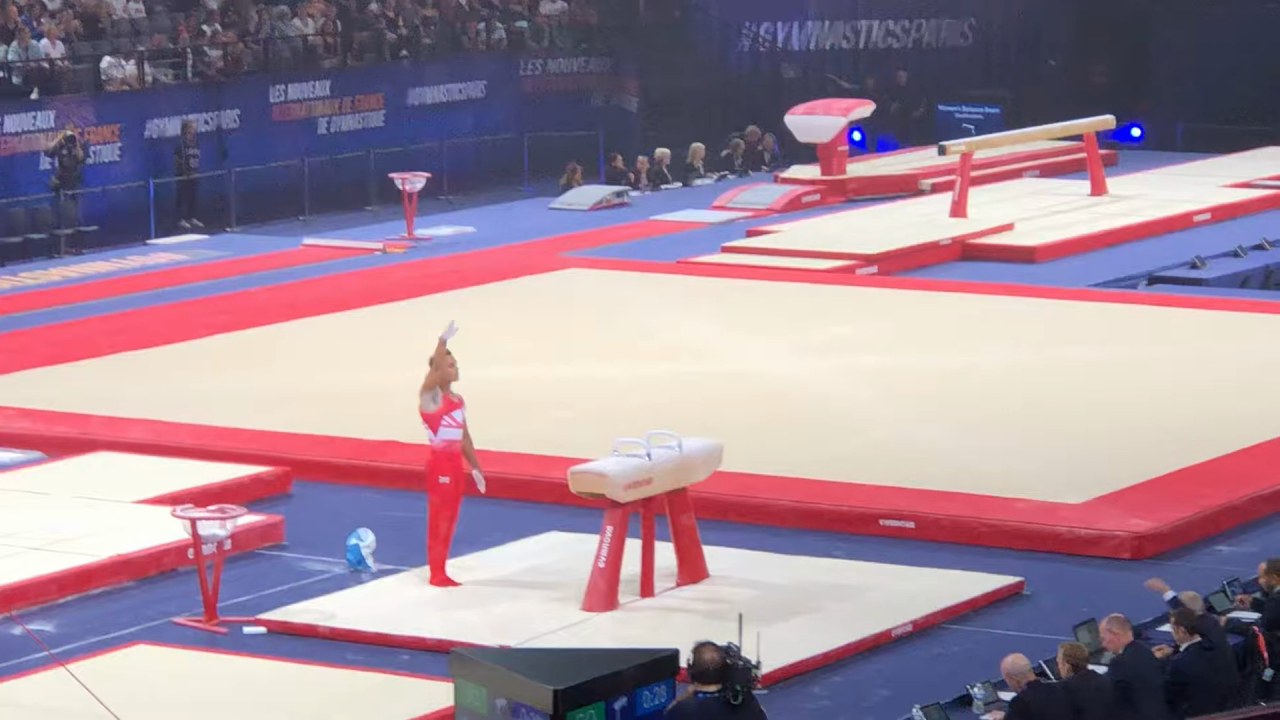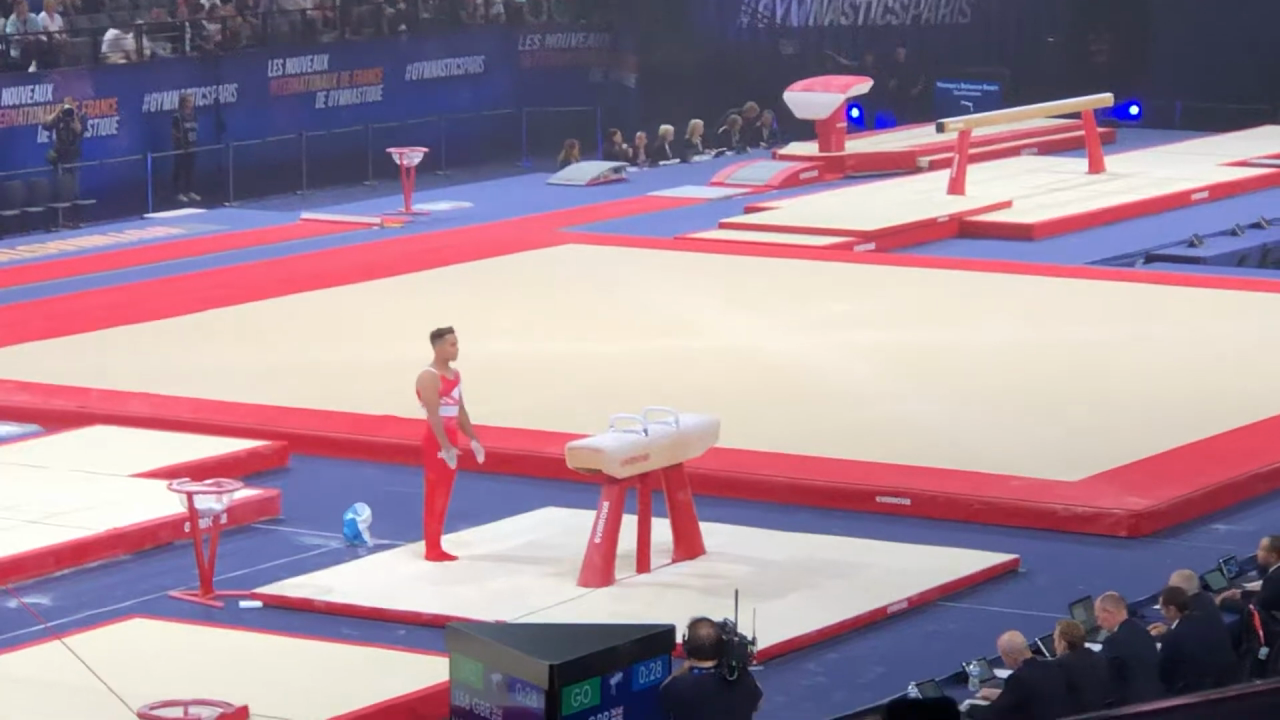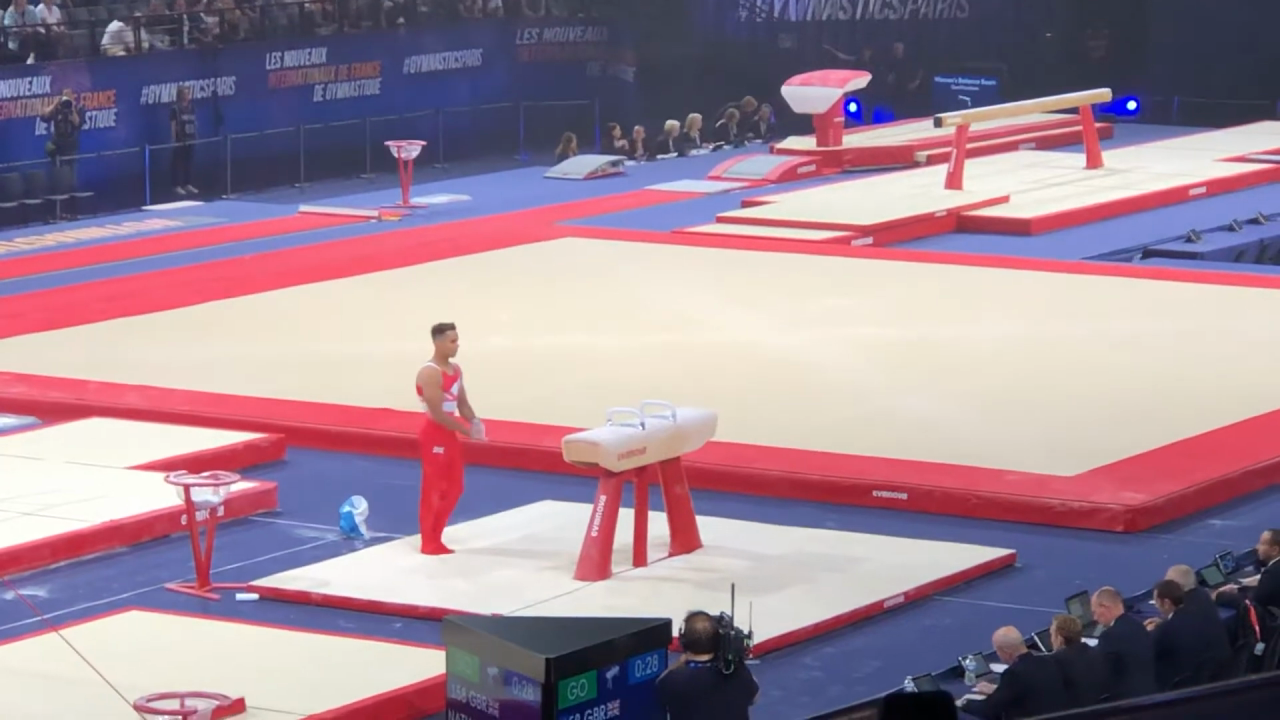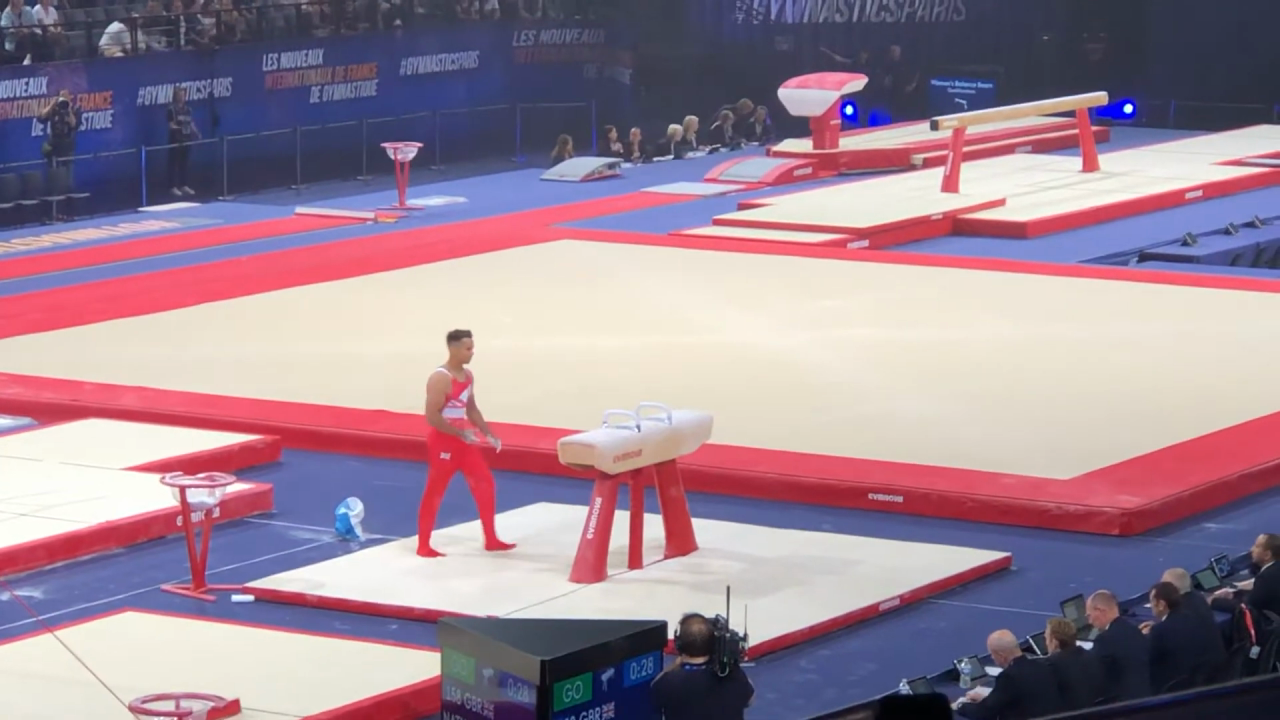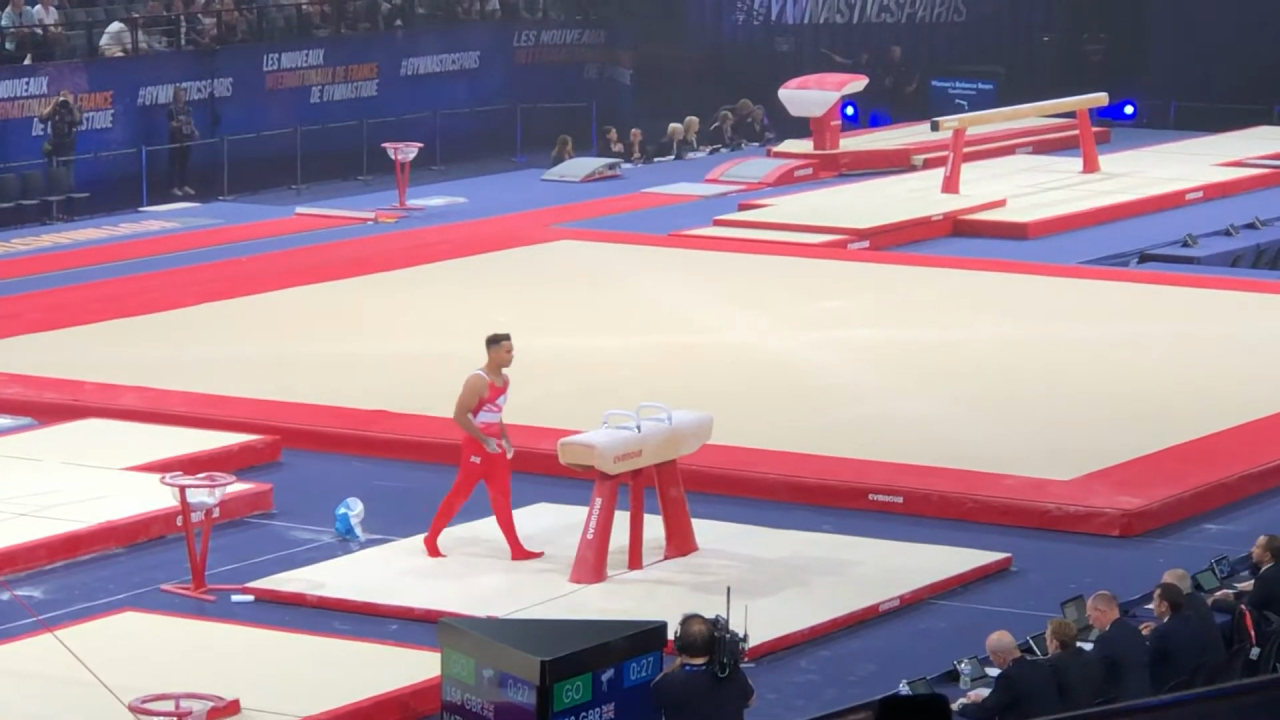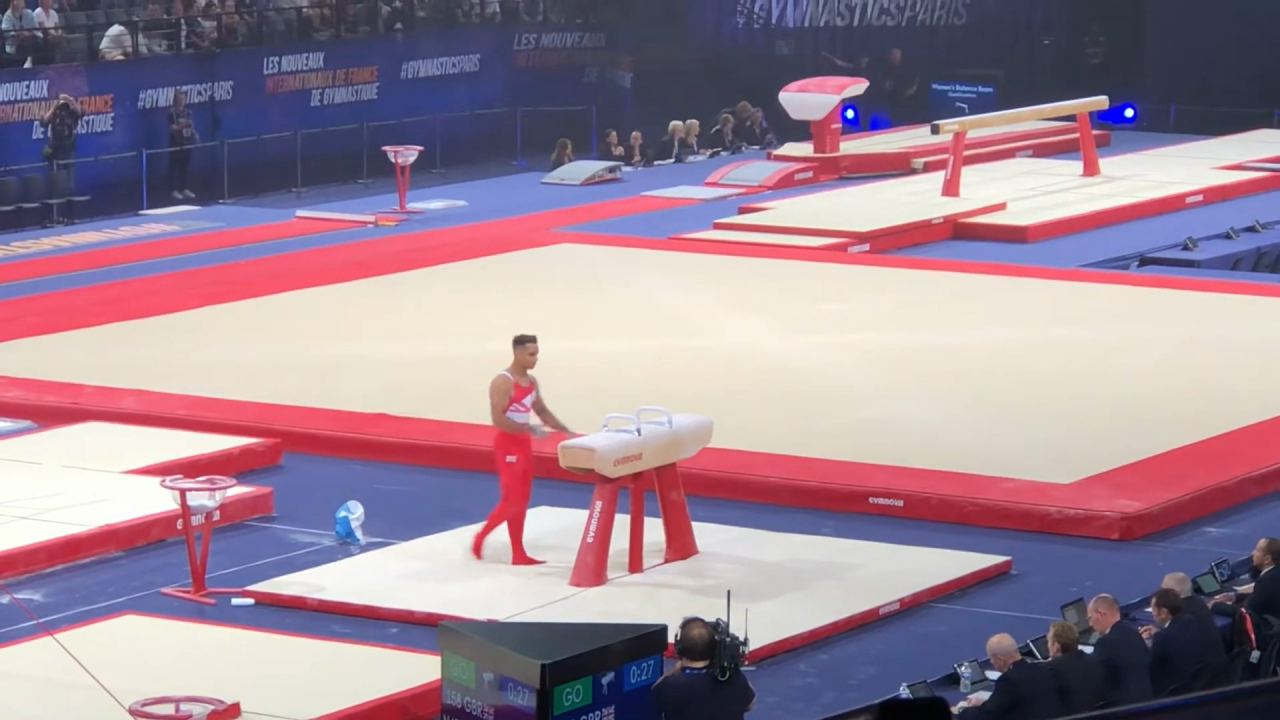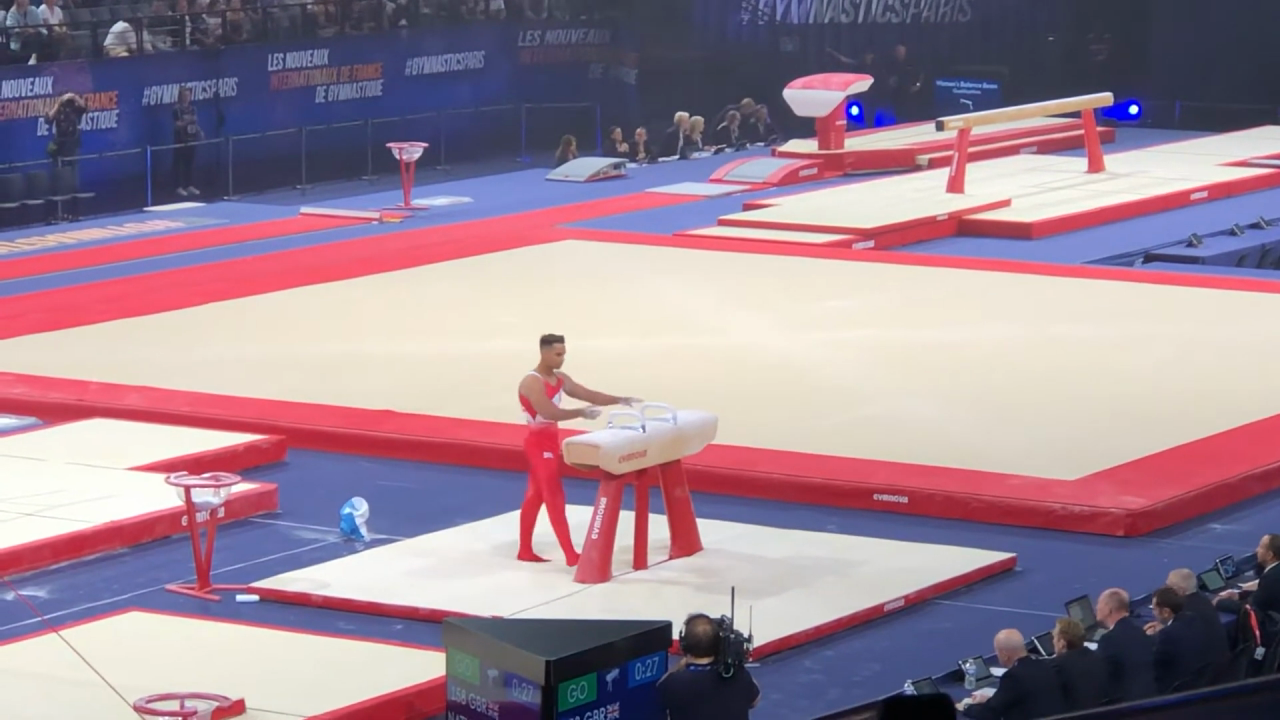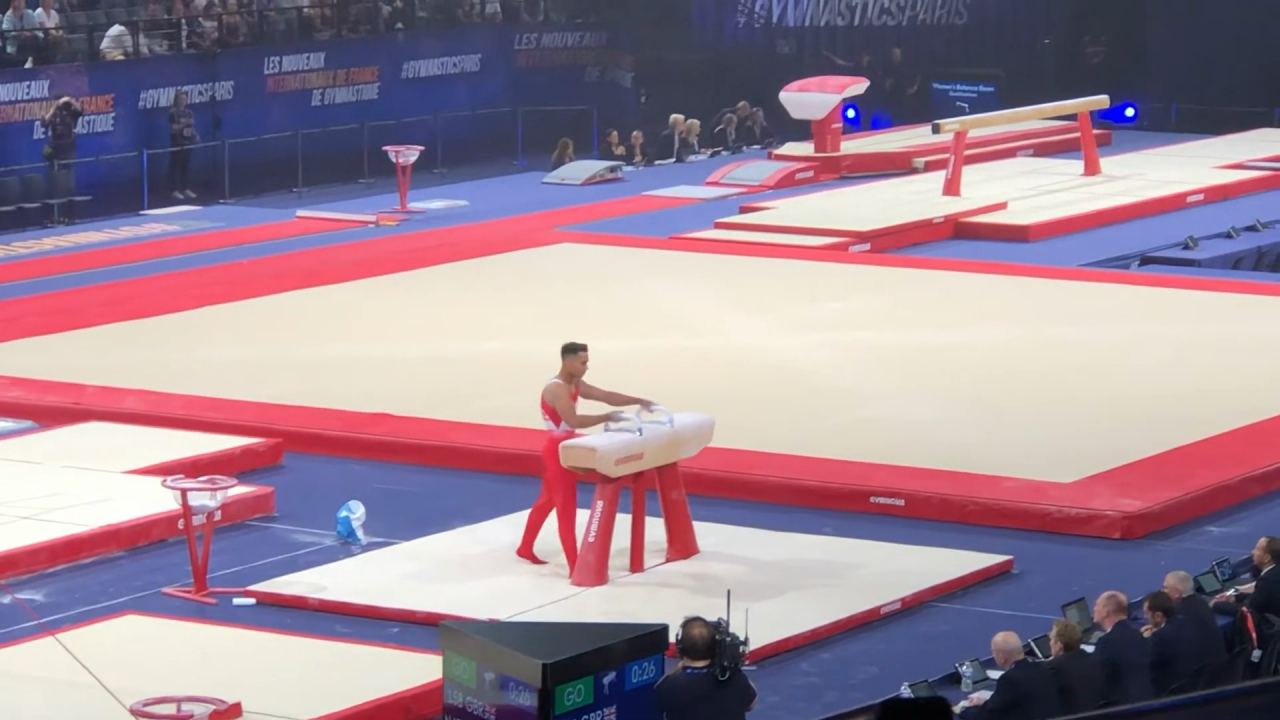
dt=0.3s
person 1, frame 1
left shoulder: (458, 399)
right shoulder: (430, 394)
right elbow: (435, 368)
left wrist: (475, 467)
right wrist: (443, 341)
left hip: (456, 464)
right hip: (440, 465)
left knee: (450, 521)
right knee: (439, 520)
left ankle: (441, 571)
right ankle: (436, 574)
person 1, frame 2
left shoulder: (455, 374)
right shoulder: (428, 377)
right elbow: (433, 416)
left wrist: (473, 440)
right wrist: (445, 447)
left hip: (451, 440)
right hip: (436, 442)
left knee: (443, 497)
right knee: (435, 496)
left ankle: (437, 546)
right ankle: (432, 549)
person 1, frame 3
left shoulder: (455, 369)
right shoulder: (429, 373)
left elbow: (462, 402)
right elbow: (437, 413)
left wrist: (474, 421)
right wrist: (466, 430)
left hip: (450, 435)
right hip: (434, 436)
left knee: (455, 489)
right knee: (433, 491)
left ankle: (436, 537)
right ankle: (428, 543)
person 1, frame 4
left shoulder: (468, 375)
right shoulder: (440, 379)
right elbow: (431, 417)
left wrist: (487, 432)
right wrist: (460, 433)
left hip: (463, 441)
right hip: (444, 442)
left knee: (485, 484)
right knee: (435, 494)
left ankle: (491, 540)
right ankle: (423, 545)
person 1, frame 5
left shoulder: (504, 379)
right shoulder: (477, 381)
right elbow: (459, 416)
left wrist: (505, 438)
right wrist: (483, 440)
left hip: (495, 445)
right hip: (477, 447)
left knee: (503, 497)
right knee: (459, 496)
left ankle: (517, 549)
right ankle: (431, 538)
person 1, frame 6
left shoulder: (531, 381)
right shoulder: (502, 382)
left elbow: (542, 411)
right elbow: (499, 420)
left wrist: (564, 430)
right wrist: (530, 429)
left hip: (525, 445)
right hip: (508, 446)
left knee: (521, 500)
right knee: (513, 500)
left ankle: (518, 554)
right ankle: (481, 535)
person 1, frame 7
left shoulder: (560, 379)
right shoulder: (531, 382)
left elbow: (589, 395)
right elbow: (548, 412)
left wrist: (621, 400)
right wrist: (581, 412)
left hip: (550, 442)
right hip: (538, 444)
left knee: (534, 498)
right knee: (555, 499)
left ankle: (525, 550)
right ankle: (571, 556)
person 1, frame 8
left shoulder: (575, 385)
right shoulder: (557, 389)
left elbow: (605, 396)
right elbow: (574, 421)
left wrist: (638, 401)
right wrist: (608, 417)
left hip: (558, 450)
right hip: (559, 452)
left knee: (546, 502)
right knee: (567, 509)
left ankle: (525, 548)
right ankle: (575, 566)
